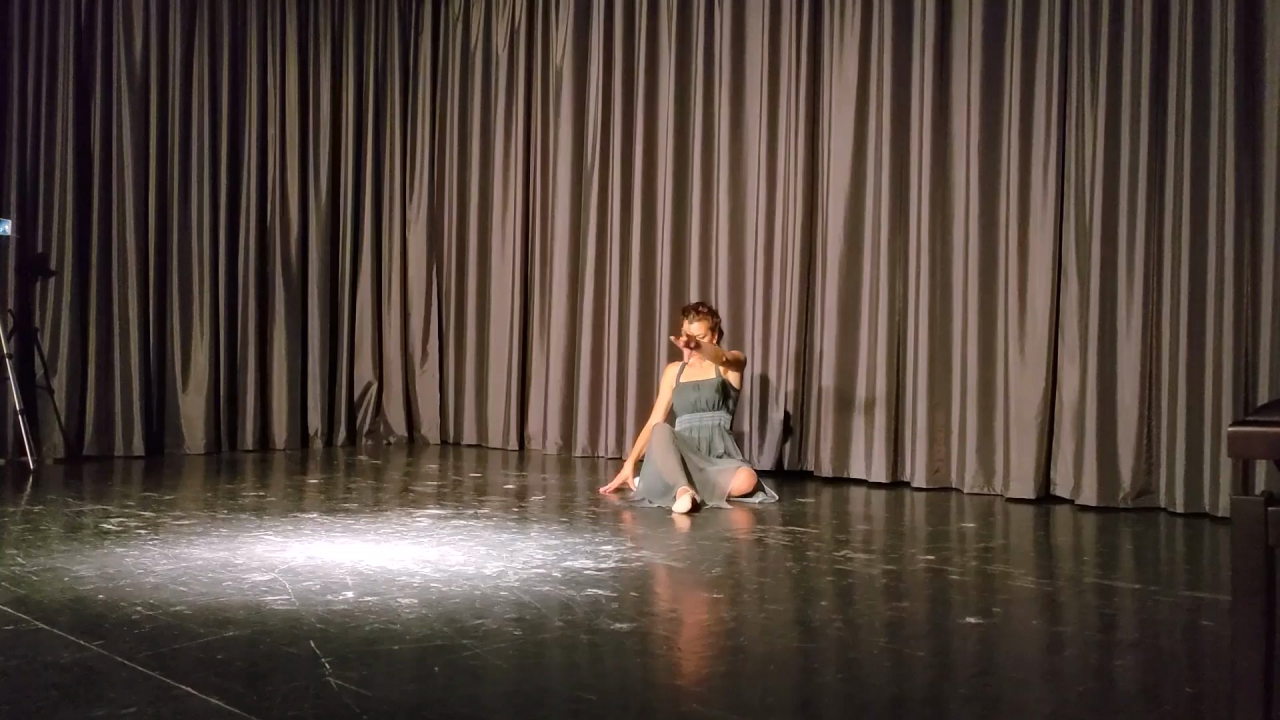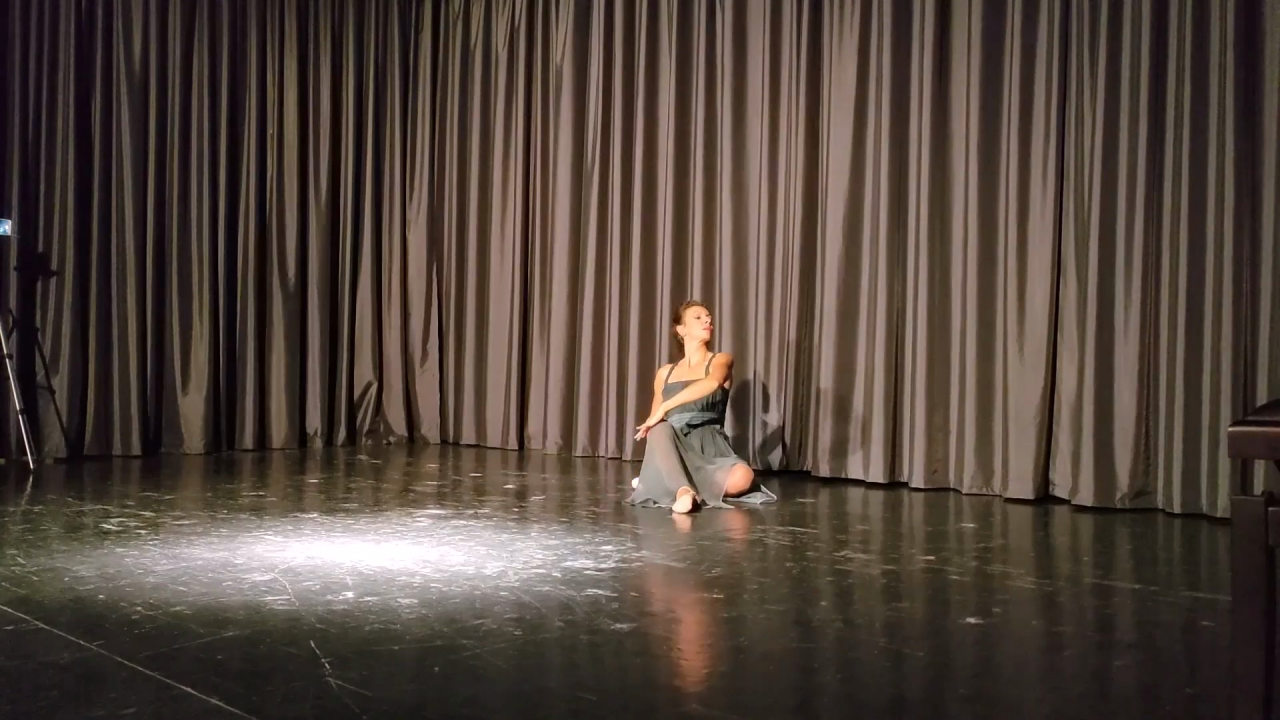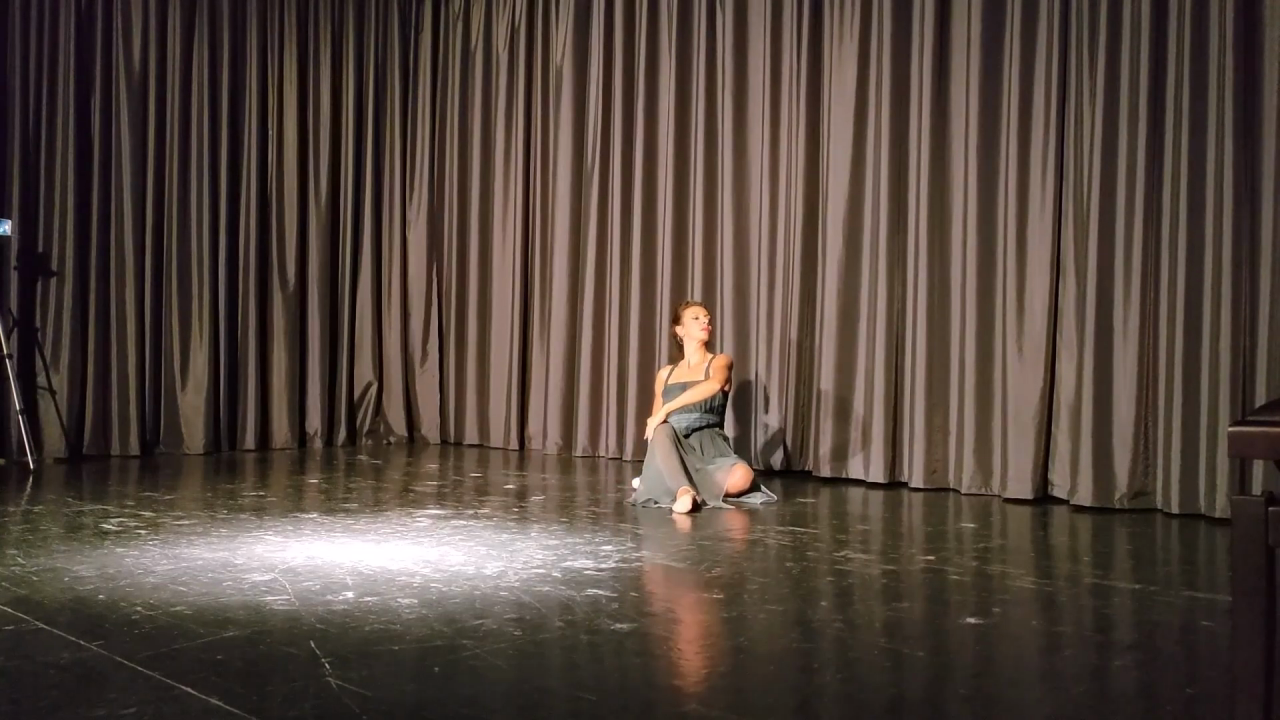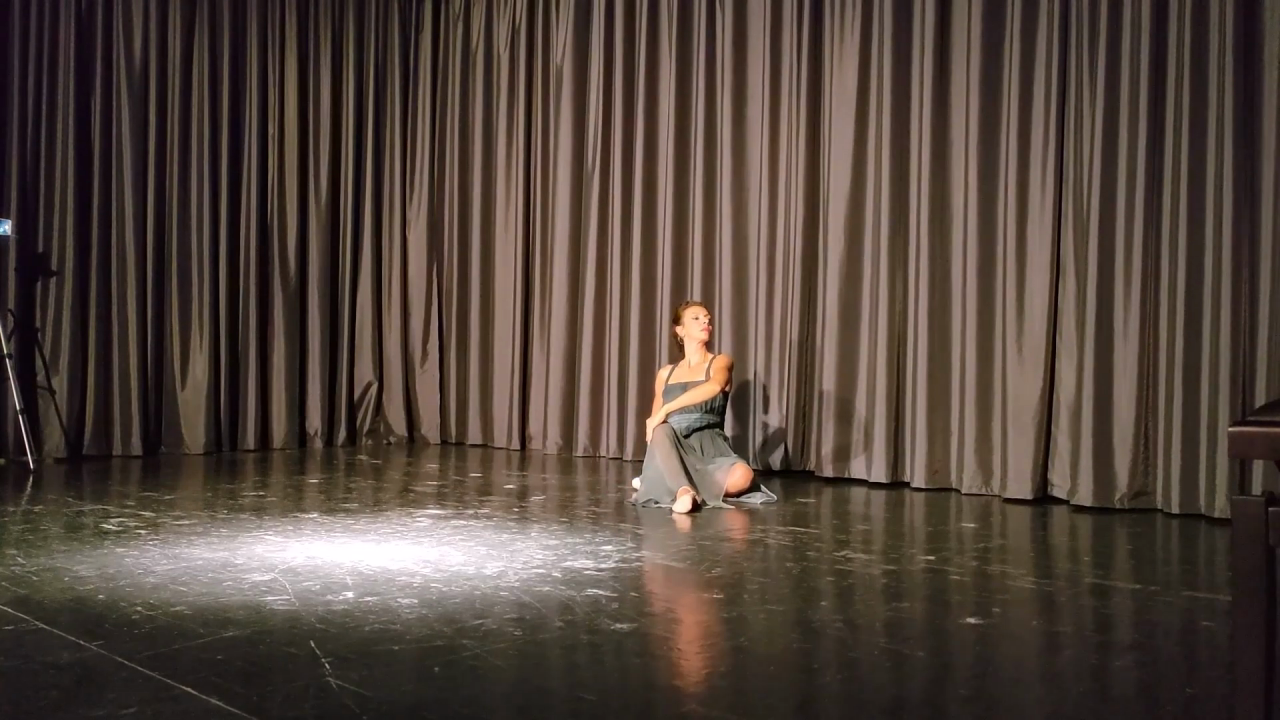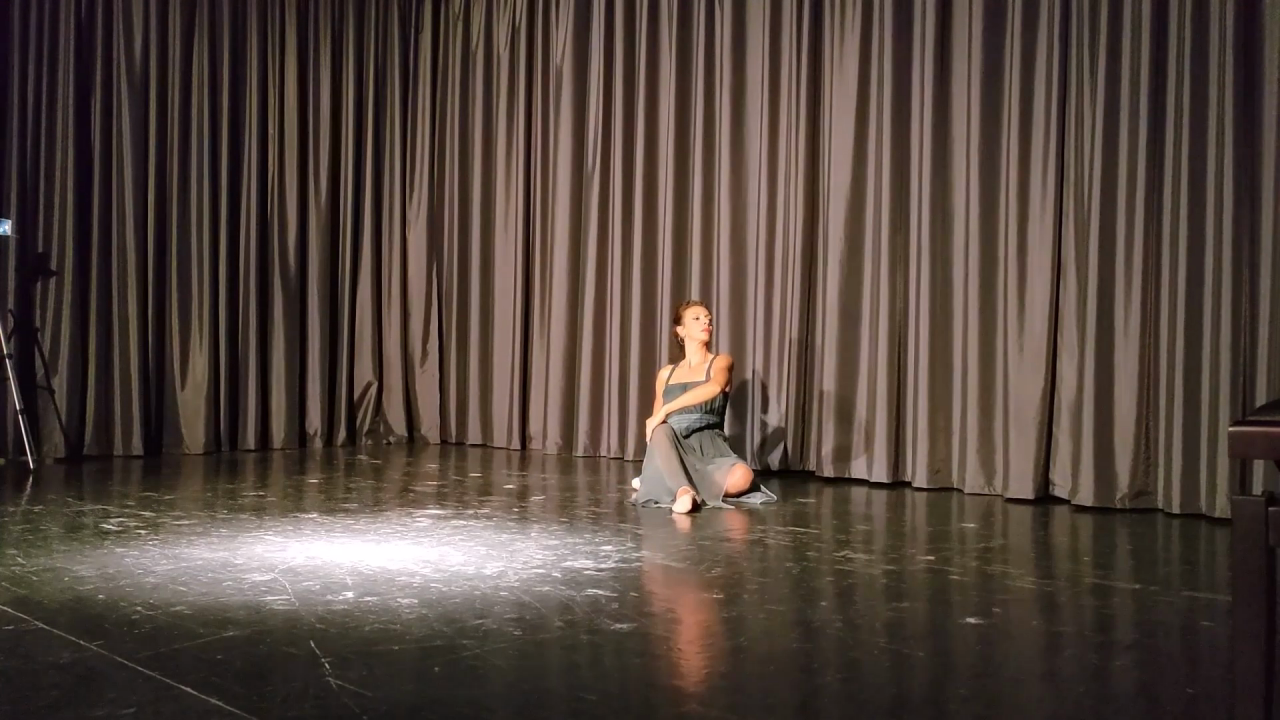
dt=1s
person 1, frame 1
left shoulder: (733, 363)
right shoulder: (674, 371)
left elbow: (722, 357)
right elbow: (654, 422)
left wrist: (697, 346)
right wrist: (629, 464)
left hip: (719, 452)
right hip: (683, 451)
left knee: (746, 480)
right knee: (661, 431)
left ankle: (680, 484)
right ankle: (683, 489)
person 1, frame 2
left shoulder: (721, 360)
right shoulder: (665, 373)
left elbow: (713, 382)
right elbow: (654, 423)
left wrist: (665, 407)
left hip: (711, 449)
right hip: (675, 450)
left knee: (742, 477)
right knee: (661, 429)
left ankle: (675, 484)
right ankle: (683, 490)
person 1, frame 3
left shoulder: (720, 362)
right shoulder: (665, 374)
left elbow: (715, 384)
right elbow: (655, 423)
left wrist: (666, 410)
left hip: (710, 449)
right hip: (674, 450)
left knee: (742, 477)
right knee: (662, 431)
left ankle: (678, 484)
right ankle: (684, 490)
person 1, frame 4
left shoulder: (720, 362)
right shoulder: (665, 374)
left elbow: (715, 386)
right elbow: (654, 423)
left wrist: (666, 410)
left hip: (709, 448)
right hip: (674, 450)
left knee: (741, 476)
right knee: (661, 431)
left ankle: (676, 484)
right ankle: (683, 490)
person 1, frame 5
left shoulder: (721, 362)
right shoulder: (666, 374)
left elbow: (715, 387)
right elbow: (655, 423)
left wrist: (665, 410)
left hip: (709, 448)
right hip: (674, 449)
left knee: (741, 477)
right knee: (661, 431)
left ankle: (675, 484)
right ankle: (683, 490)
